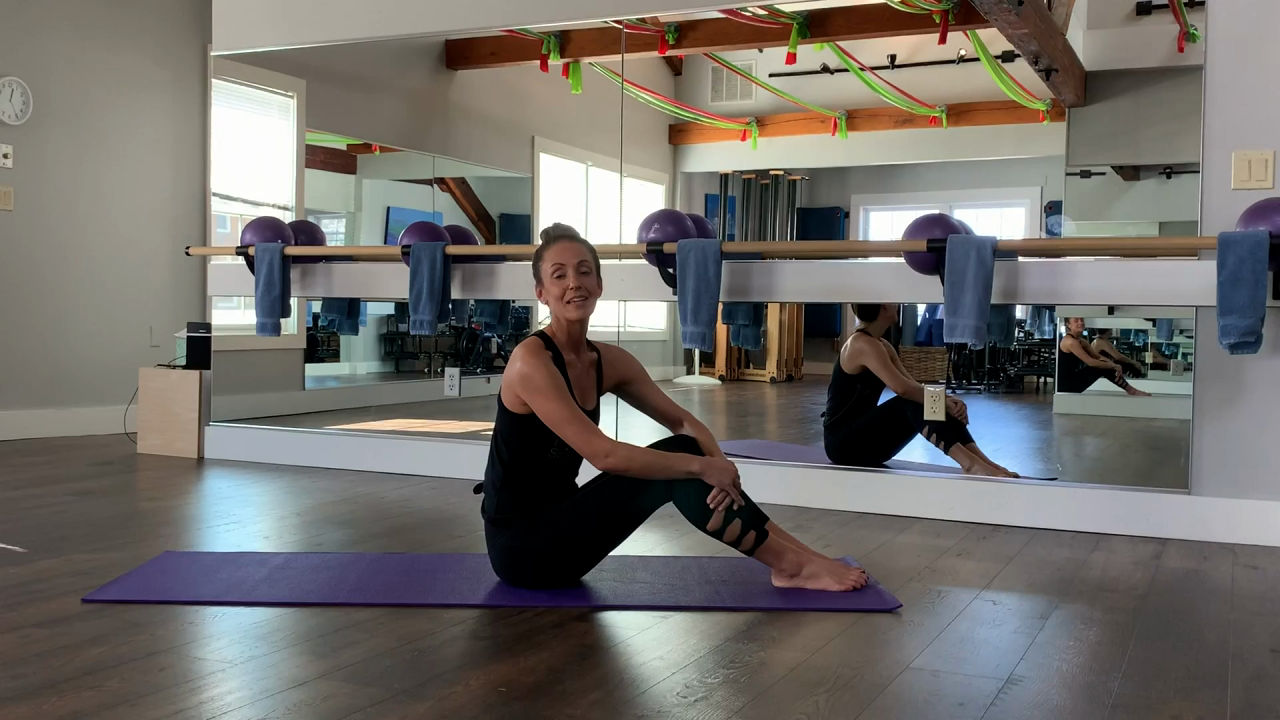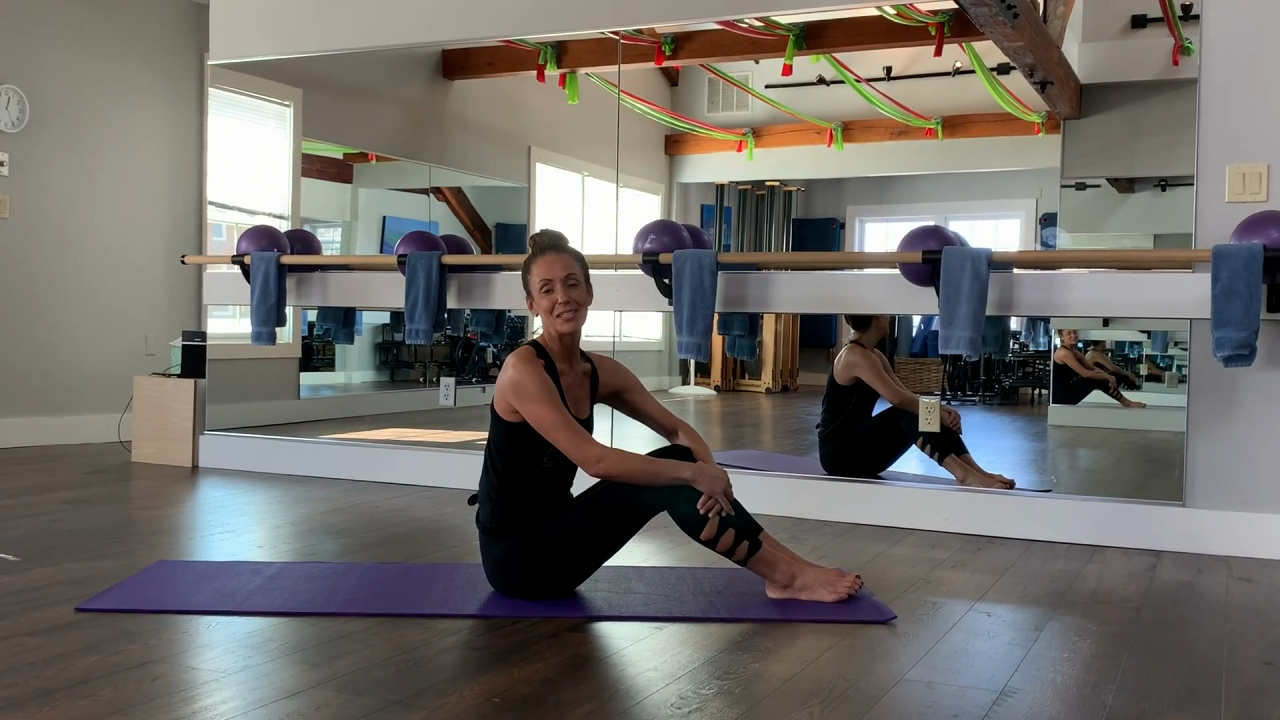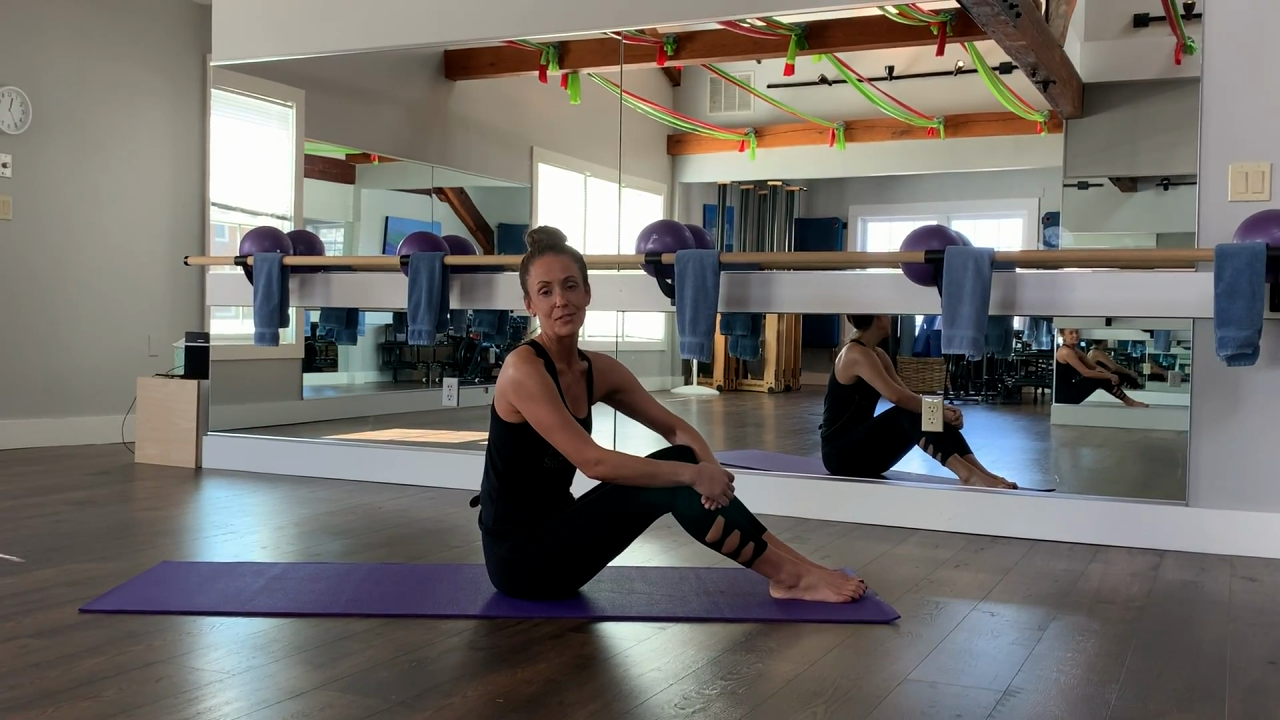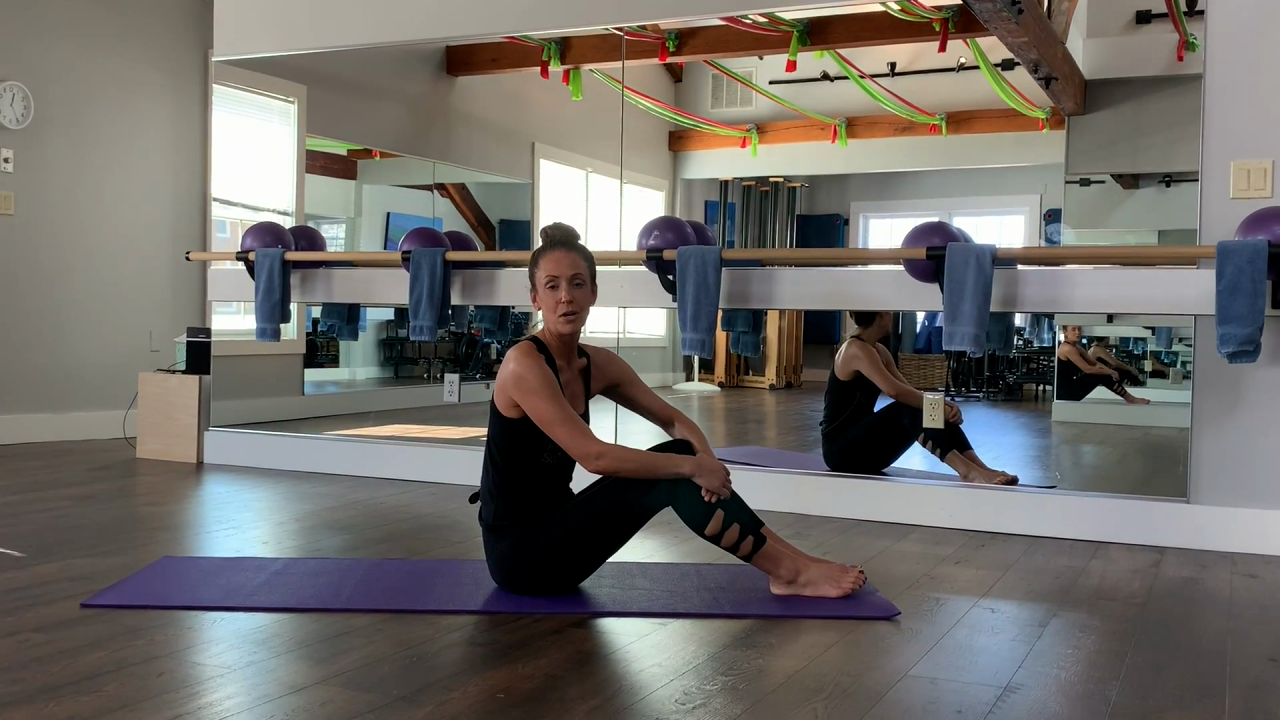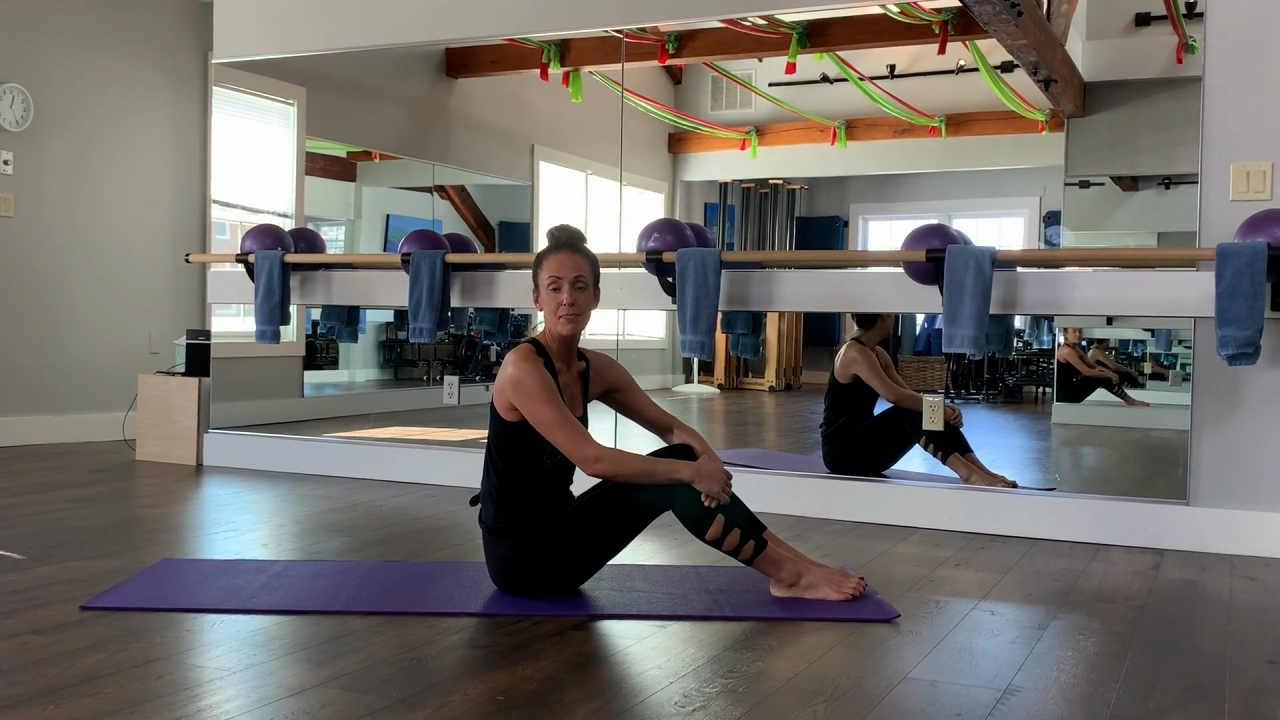
dt=1s
person 1, frame 1
left shoulder: (609, 361)
right shoulder: (532, 360)
left elbow: (681, 422)
right elbow: (604, 454)
left wrist: (716, 461)
right wrist: (701, 467)
left hip: (556, 524)
right hip: (521, 545)
left knee: (682, 455)
right knee: (676, 464)
left ankle: (791, 558)
right ankle: (792, 564)
person 1, frame 2
left shoulder: (601, 372)
right shoulder: (524, 369)
left elbow: (676, 429)
right elbow: (594, 460)
left wrist: (706, 470)
right wrist: (691, 472)
left hip: (550, 533)
right hip: (516, 555)
left knee: (674, 468)
right knee: (672, 479)
left ankle: (788, 567)
right ankle: (787, 575)
person 1, frame 3
left shoulder: (598, 369)
right shoulder: (523, 369)
left elbow: (674, 428)
right elbow: (594, 462)
left wrist: (708, 466)
right wrist: (691, 474)
left hip: (552, 536)
right hip: (519, 556)
left knee: (681, 465)
right knee: (675, 480)
left ankle: (790, 569)
right ankle: (791, 576)
person 1, frame 4
left shoulder: (597, 363)
right shoulder: (524, 364)
left elbow: (673, 420)
right elbow: (594, 456)
left wrist: (703, 457)
right wrist: (690, 465)
left hip: (552, 528)
right hip: (519, 551)
left knee: (679, 459)
right knee: (673, 472)
left ankle: (789, 563)
right ankle: (789, 570)
person 1, frame 5
left shoulder: (595, 368)
right shoulder: (524, 367)
left elbow: (670, 428)
right elbow: (593, 460)
left wrist: (707, 459)
right wrist: (690, 472)
left hip: (552, 532)
right hip: (518, 553)
left knee: (680, 462)
right knee: (675, 479)
left ankle: (790, 567)
right ankle: (791, 574)
person 2, frame 1
left shoulder: (882, 345)
right shoulder: (863, 344)
left elbow: (913, 385)
right elbow: (902, 388)
left wrist: (946, 400)
right wrist: (943, 402)
left hip: (867, 439)
right hip: (843, 442)
left knee: (918, 400)
right knee: (912, 404)
left ankle: (982, 462)
right ankle: (971, 464)
person 2, frame 2
left shoulder: (875, 356)
right shoulder: (856, 356)
left elbow: (906, 395)
right elbow: (897, 398)
left wrist: (941, 410)
left hip: (861, 450)
right hip: (837, 453)
left knee: (921, 414)
right knee: (907, 414)
left ankle: (977, 473)
right ankle: (965, 475)
person 2, frame 3
left shoulder: (878, 355)
right shoulder: (857, 354)
left elbow: (908, 395)
right elbow: (896, 396)
left wrist: (942, 410)
right wrist: (939, 412)
left hip: (864, 449)
right hip: (840, 453)
left knee: (919, 413)
right knee: (909, 414)
left ankle: (981, 473)
right ankle: (968, 475)
person 2, frame 4
left shoulder: (879, 351)
right shoulder: (856, 349)
left elbow: (909, 391)
right elbow: (895, 391)
left wrist: (943, 405)
left hip: (865, 445)
right hip: (840, 449)
left knee: (921, 409)
right knee: (909, 409)
left ankle: (979, 469)
right ankle: (967, 471)
person 2, frame 5
left shoulder: (878, 354)
right shoulder: (855, 352)
left elbow: (908, 394)
right elbow: (894, 396)
left wrist: (943, 409)
left hip: (864, 447)
right hip: (840, 451)
left knee: (923, 413)
right knee: (911, 413)
left ankle: (981, 472)
right ankle: (968, 473)
